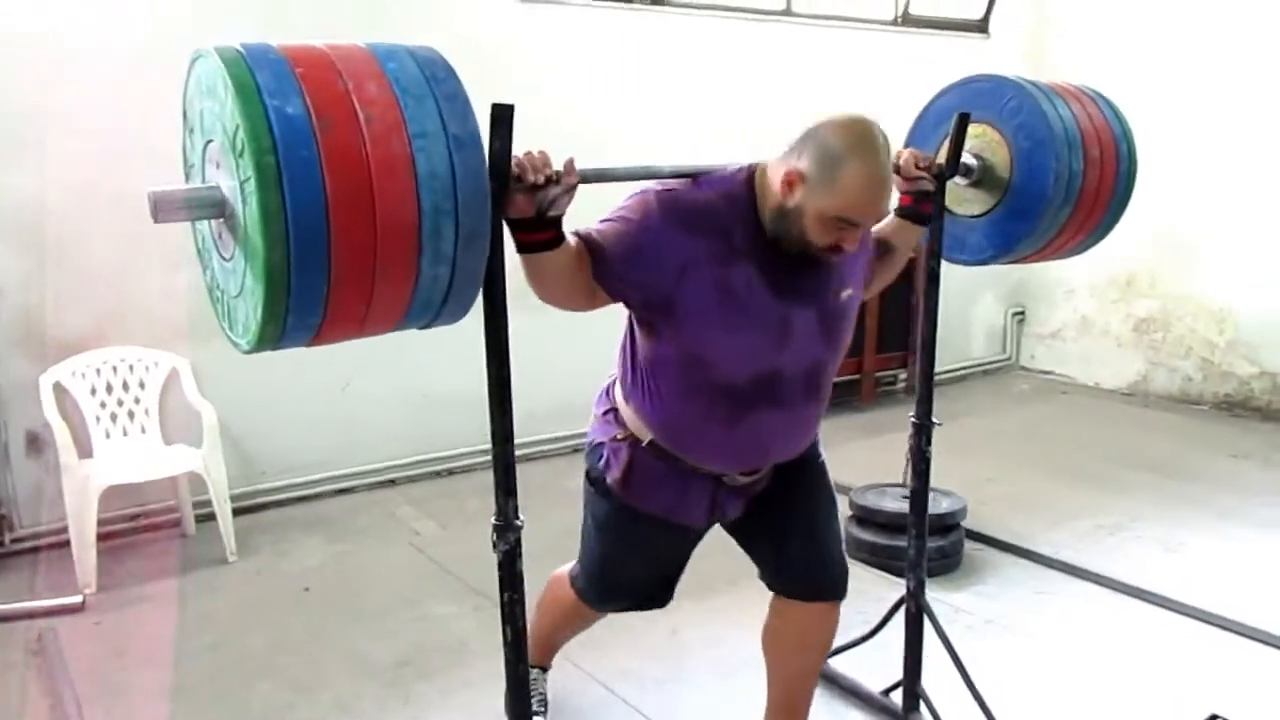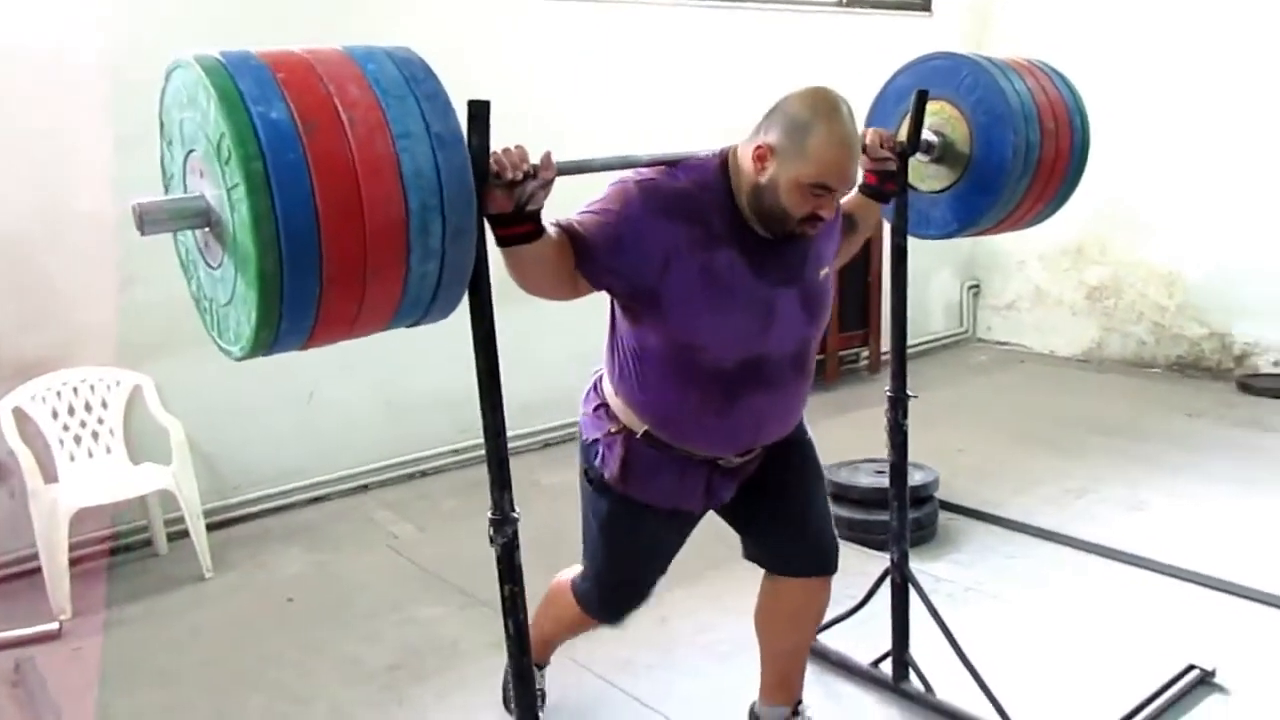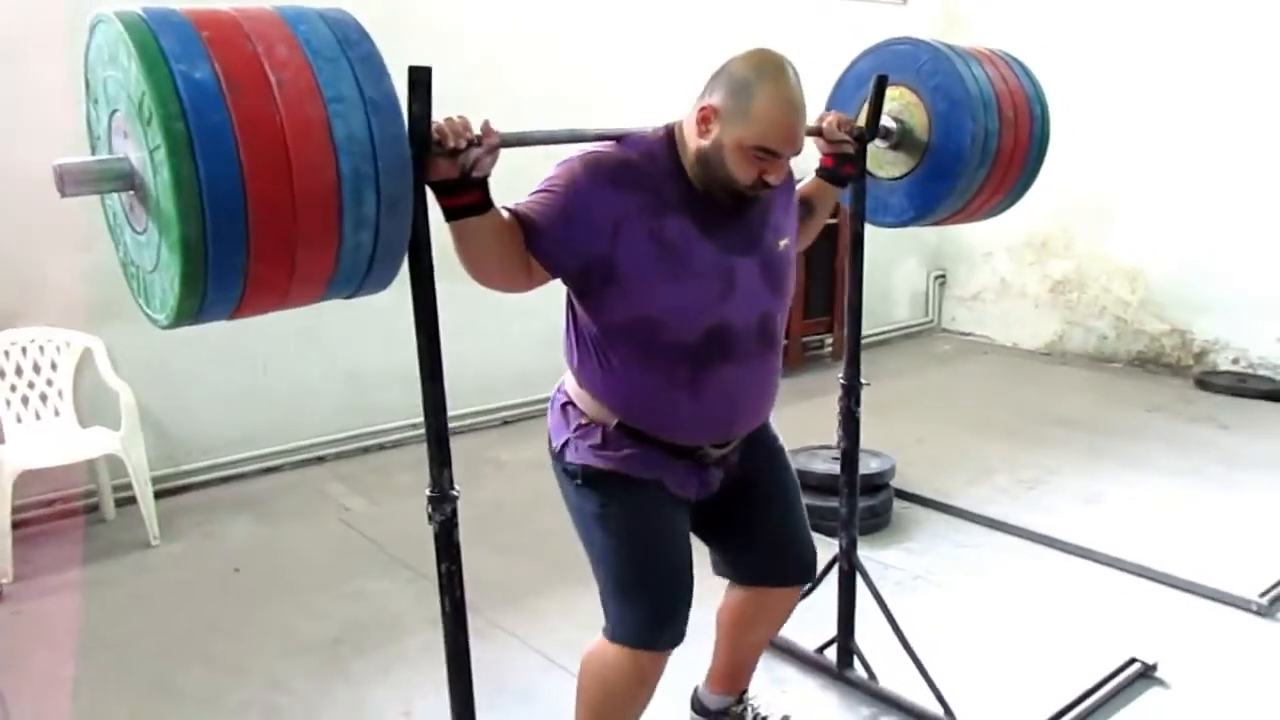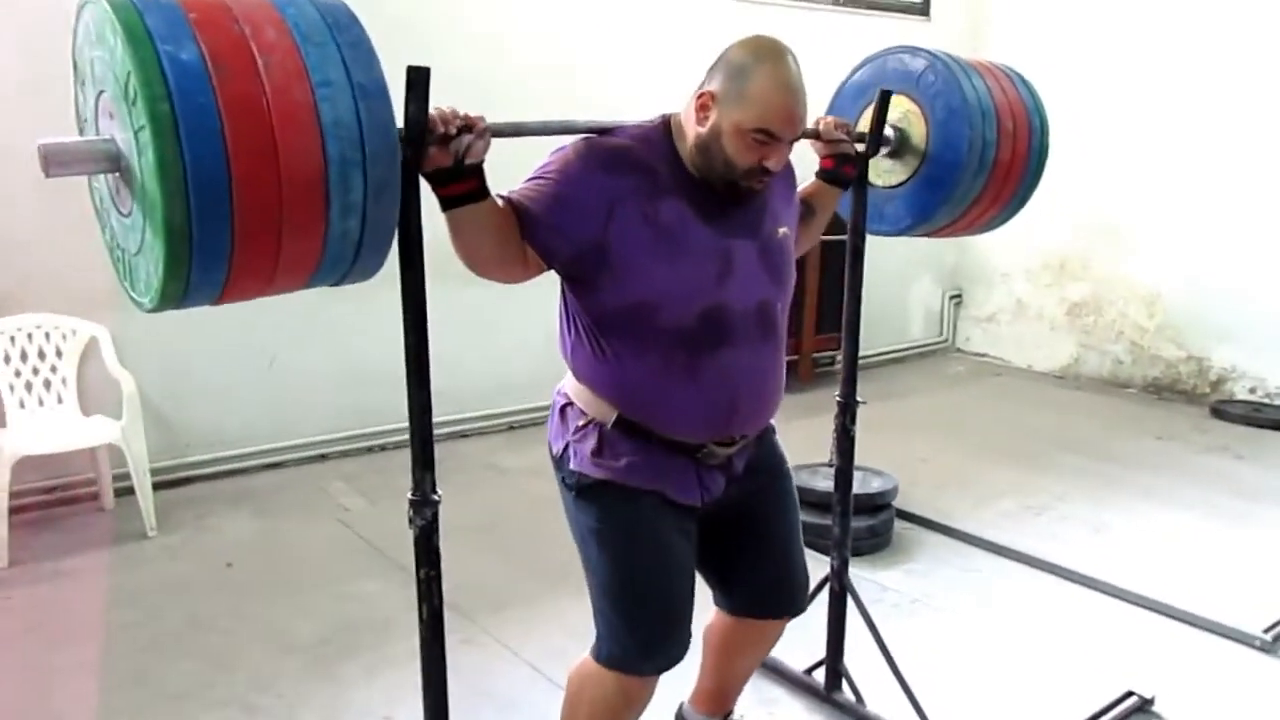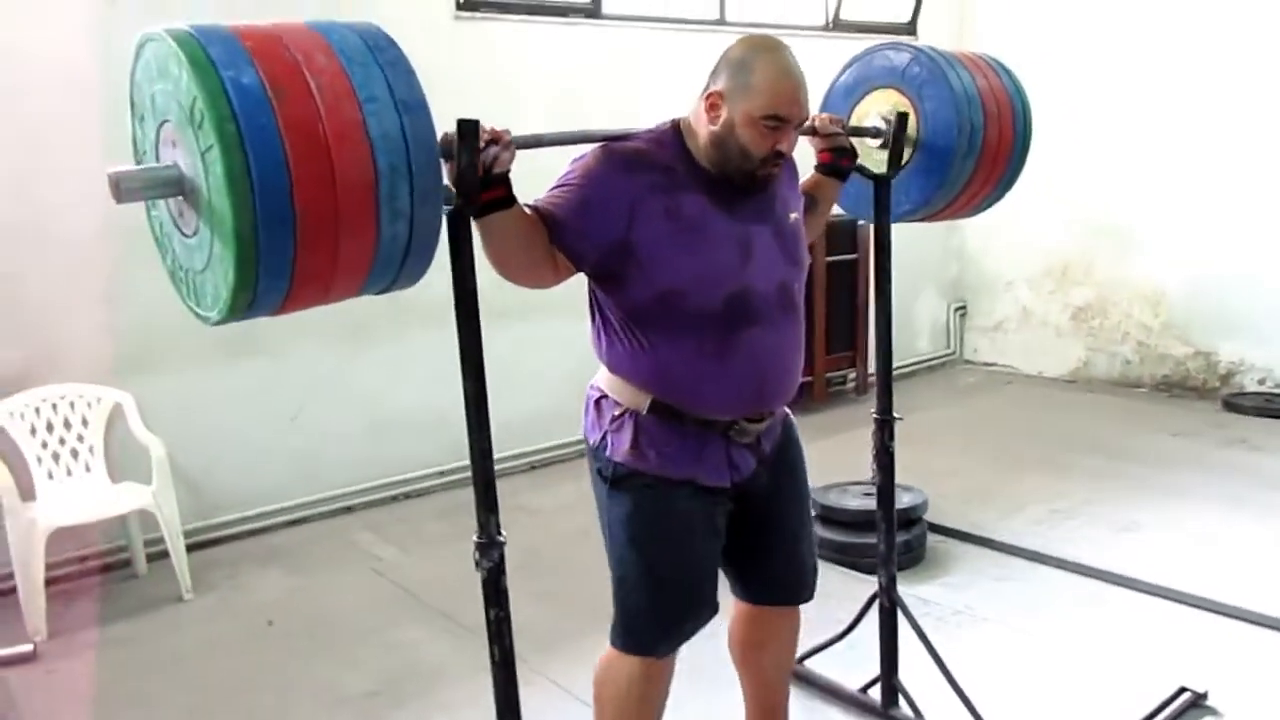
dt=0.4s
person 1, frame 1
left shoulder: (843, 226)
right shoulder: (678, 220)
right elbow: (574, 285)
left wrist: (915, 209)
right wrist: (535, 225)
right hip: (655, 462)
left knee: (817, 586)
right knee: (602, 588)
right ankle: (529, 667)
person 1, frame 2
left shoulder: (811, 207)
right shoulder: (658, 208)
right elbow: (558, 273)
left wrist: (879, 185)
right wrist: (515, 218)
left hip: (769, 441)
right hip: (649, 451)
left knee: (808, 565)
right knee: (610, 593)
right ankle: (529, 663)
person 1, frame 3
left shoulder: (767, 184)
right shoulder: (608, 185)
right elbow: (511, 265)
left wrist: (836, 171)
right wrist: (463, 193)
left hip: (739, 440)
right hip: (621, 453)
left knee: (782, 573)
right knee: (648, 631)
person 1, frame 4
left shoulder: (767, 178)
right shoulder: (606, 173)
right elbow: (508, 255)
left wrist: (835, 174)
right wrist: (459, 180)
left hip: (743, 450)
right hip: (625, 461)
left knee: (770, 600)
right knee: (640, 649)
person 1, frame 5
left shoulder: (773, 172)
right shoulder: (626, 176)
right elbow: (537, 261)
left wrist: (834, 167)
right wrist: (489, 193)
left hip: (765, 436)
right hip: (657, 449)
left knee: (781, 594)
right knee: (655, 631)
